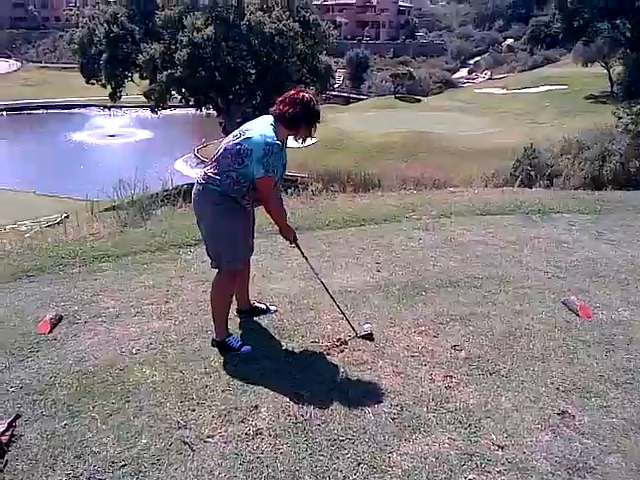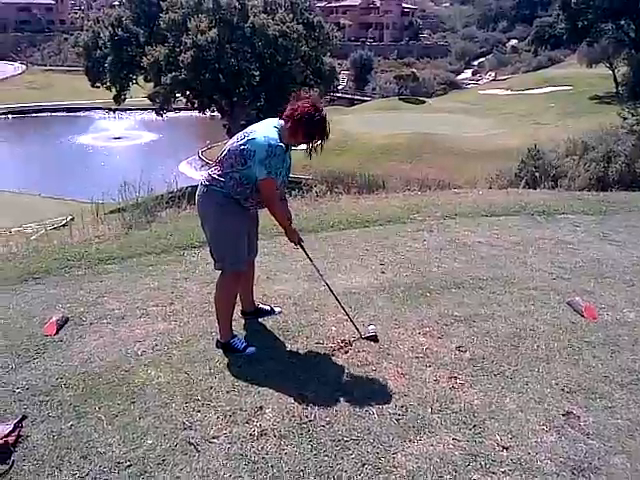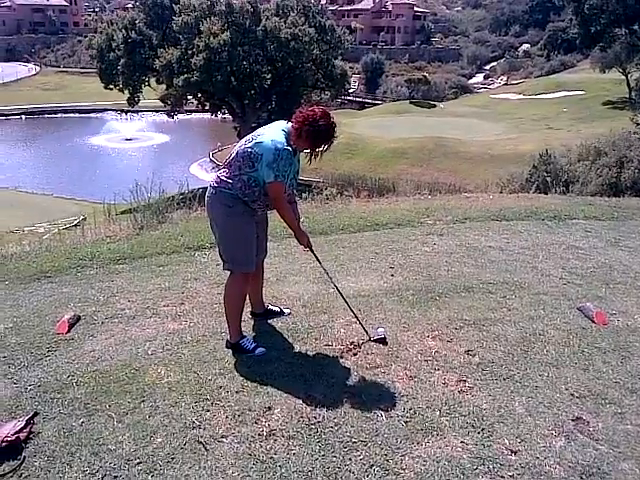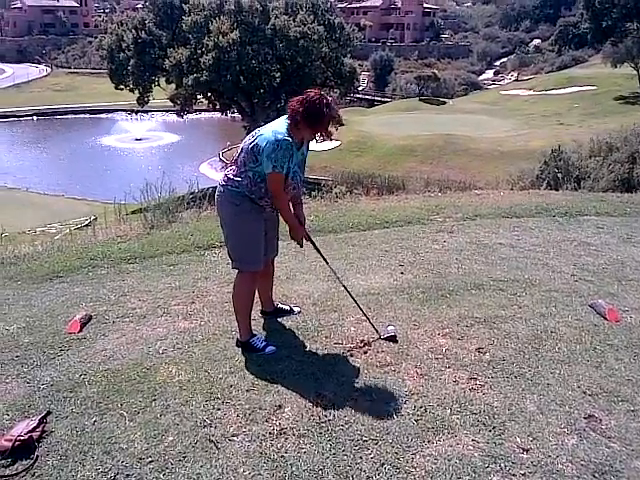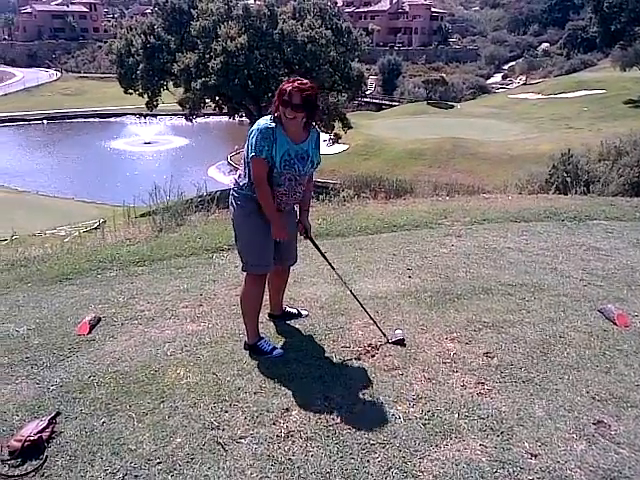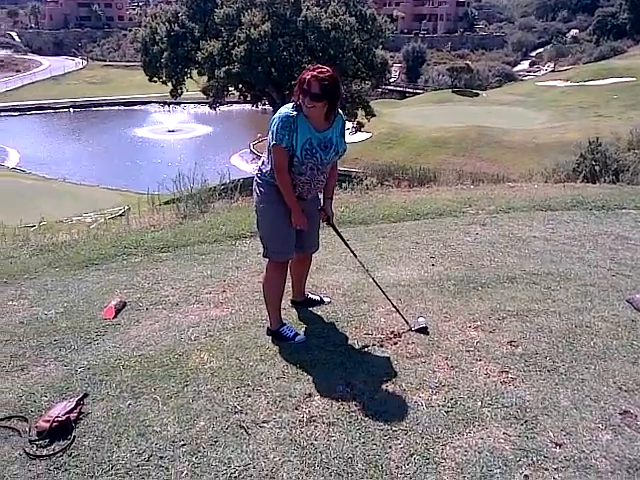
dt=0.5s
person 1, frame 1
left shoulder: (272, 126)
right shoulder: (266, 143)
left elbow: (271, 183)
right elbow: (266, 195)
left wrist: (281, 208)
right wrist: (284, 227)
left hip: (236, 198)
right hip: (216, 200)
left knee: (243, 256)
right knee: (229, 267)
left ankle: (245, 305)
right ankle: (221, 336)
person 1, frame 2
left shoulder: (276, 129)
right shoulder: (269, 145)
left elbow: (276, 184)
right elbow: (270, 197)
left wrist: (285, 210)
right wrist: (288, 229)
left hip: (241, 200)
right hip: (220, 202)
left knee: (247, 257)
right knee: (233, 269)
left ankle: (249, 307)
right ankle: (225, 337)
person 1, frame 3
left shoulder: (288, 132)
right shoulder: (277, 149)
left elbow: (286, 185)
right elbow: (278, 199)
left wrist: (295, 210)
right wrist: (298, 231)
left hip: (251, 202)
right hip: (229, 203)
left knee: (257, 259)
right knee: (242, 270)
left ankle: (258, 308)
right ankle: (235, 338)
person 1, frame 4
left shoulder: (298, 135)
right shoulder: (279, 141)
left elbow: (294, 178)
right elbow: (277, 191)
left wrist: (299, 211)
right wrist: (294, 226)
left hip: (262, 202)
right hip: (239, 202)
left knee: (267, 258)
right knee: (250, 268)
left ankle: (268, 307)
right ankle: (245, 336)
person 1, frame 5
left shoulder: (312, 134)
right shoulder: (265, 130)
left elbow: (307, 176)
right elbow: (259, 181)
left wrist: (304, 214)
right wrist: (275, 221)
left hip: (284, 207)
right hip: (252, 205)
left knee: (283, 263)
right knee: (258, 271)
left ankle: (277, 310)
right ankle: (253, 338)
person 1, frame 6
left shoulder: (337, 121)
right shoulder: (287, 118)
left elbow: (332, 164)
right elbow: (280, 169)
left wrist: (327, 201)
right wrist: (295, 210)
left hip: (308, 195)
right hip: (275, 193)
left knee: (305, 250)
right knee: (279, 258)
left ankle: (299, 296)
right ankle: (275, 324)
